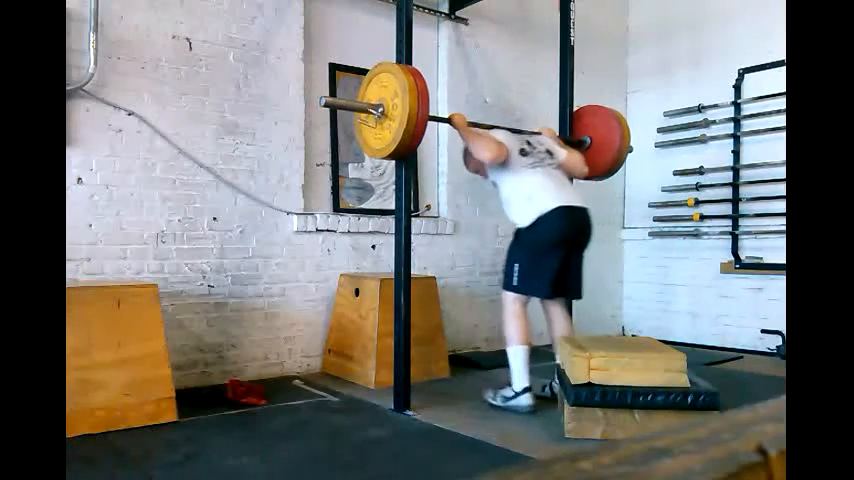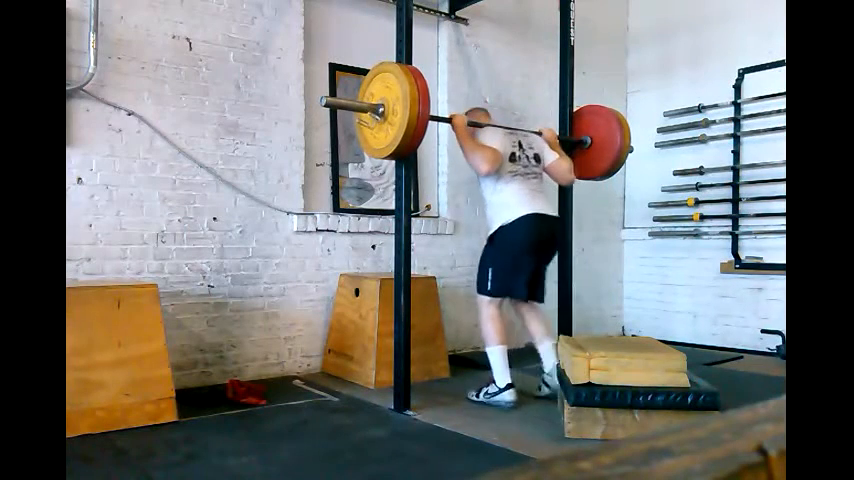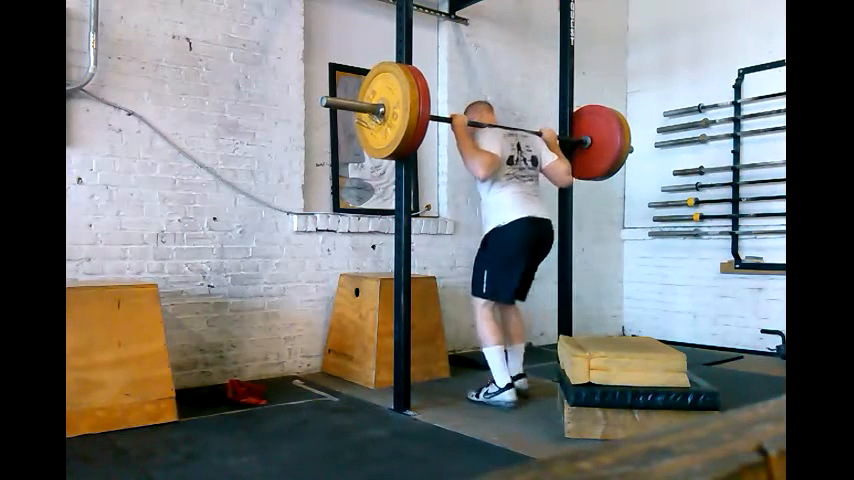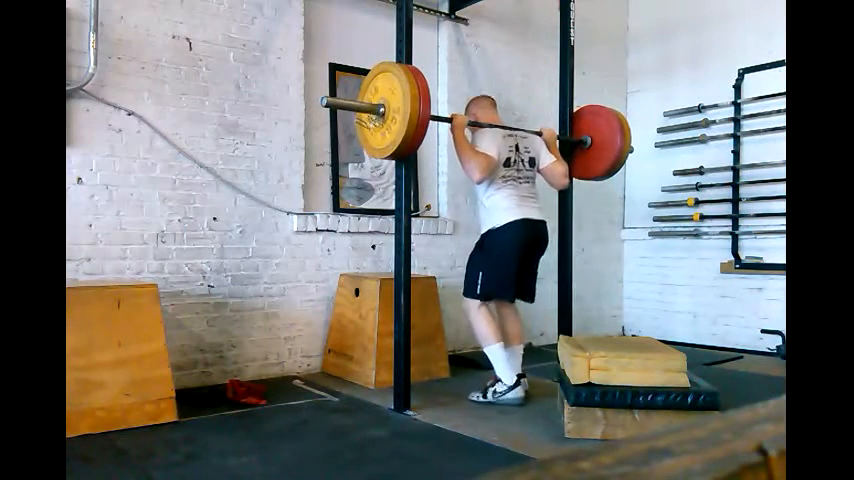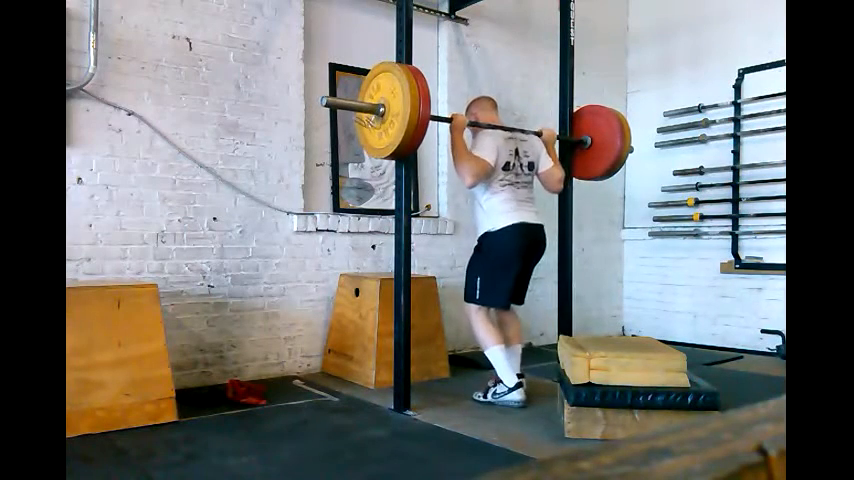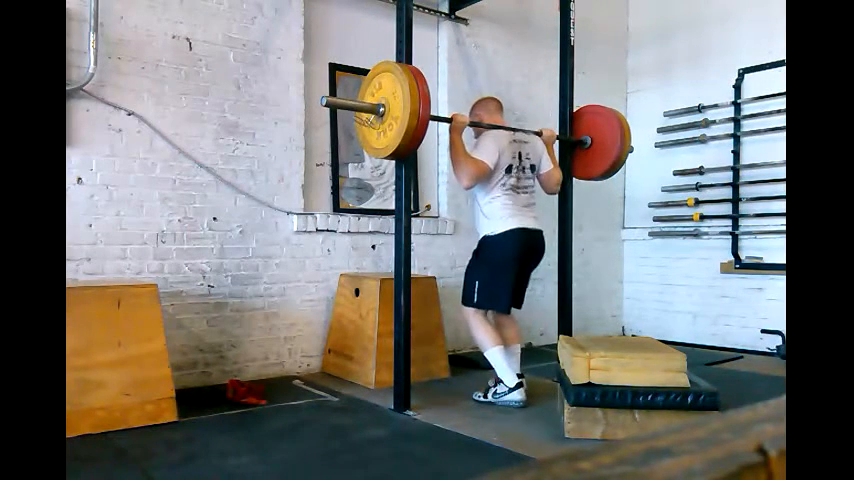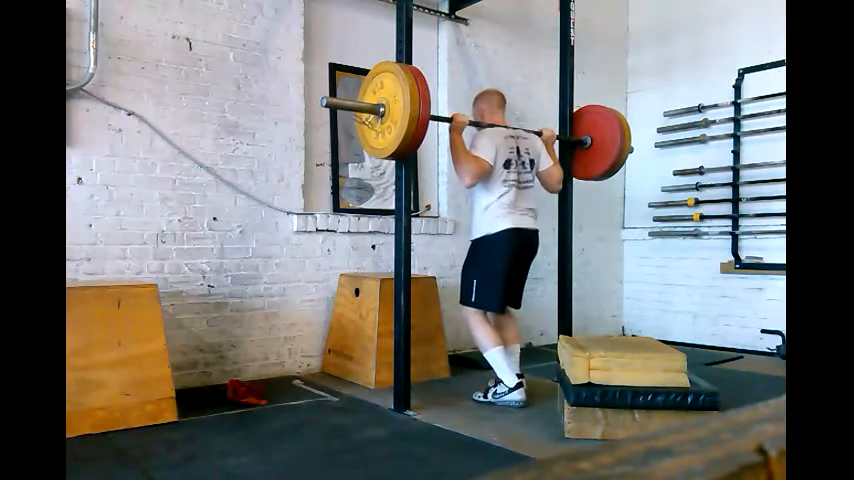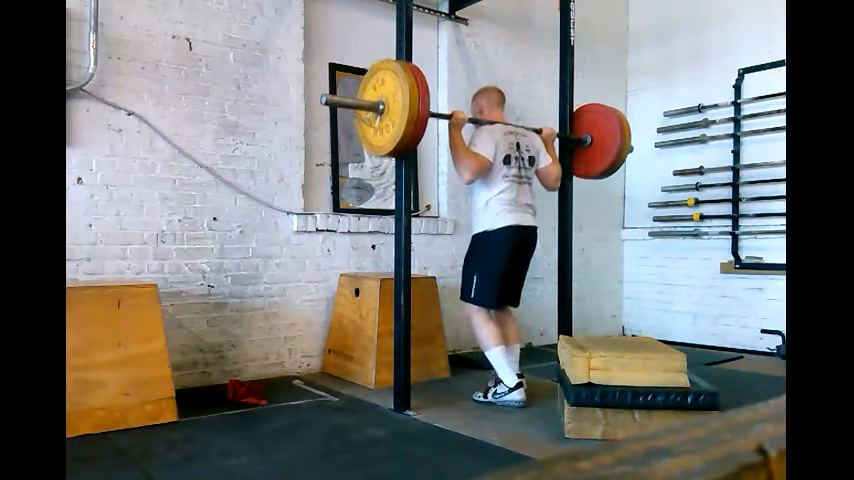
dt=0.3s
person 1, frame 1
left shoulder: (495, 139)
right shoulder: (536, 141)
left elbow: (490, 152)
right elbow: (580, 167)
left wrist: (461, 126)
right wrist: (554, 141)
left hip: (547, 220)
right hip: (578, 218)
left knee: (513, 300)
right knee: (554, 301)
left ankle: (519, 390)
person 1, frame 2
left shoulder: (487, 134)
right shoulder: (532, 139)
left elbow: (486, 166)
right elbow: (567, 175)
left wrist: (459, 130)
right wrist: (553, 142)
left hip: (517, 226)
right hip: (548, 225)
left knee: (489, 302)
right knee: (525, 302)
left ankle: (502, 386)
right ankle: (554, 374)
person 1, frame 3
left shoulder: (487, 136)
right shoulder: (531, 139)
left elbow: (482, 170)
right elbow: (565, 177)
left wrist: (459, 130)
right wrist: (552, 143)
left hip: (511, 229)
right hip: (541, 227)
left knee: (483, 303)
right knee: (506, 301)
left ankle: (502, 386)
right ankle: (516, 374)
person 1, frame 4
left shoulder: (487, 135)
right shoulder: (531, 139)
left elbow: (478, 173)
right elbow: (561, 179)
left wrist: (458, 131)
right wrist: (551, 143)
left hip: (505, 230)
right hip: (535, 228)
left knee: (475, 304)
right knee: (505, 302)
left ankle: (507, 383)
right ankle: (515, 375)
person 1, frame 5
left shoulder: (488, 138)
right shoulder: (531, 141)
left elbow: (470, 176)
right elbow: (556, 183)
left wrist: (456, 132)
right wrist: (549, 144)
left hip: (504, 234)
right hip: (533, 233)
left knee: (477, 308)
right knee: (503, 305)
left ankle: (510, 385)
right ankle: (514, 376)
person 1, frame 6
left shoulder: (491, 140)
right shoulder: (532, 142)
left elbow: (467, 178)
right elbow: (553, 185)
left wrist: (455, 133)
right wrist: (548, 145)
left hip: (503, 238)
right hip: (532, 237)
left knee: (474, 311)
right knee: (500, 308)
left ankle: (510, 386)
right ankle: (514, 376)
person 1, frame 7
left shoulder: (487, 137)
right shoulder: (531, 140)
left elbow: (469, 176)
right elbow: (555, 182)
left wrist: (455, 133)
right wrist: (549, 144)
left hip: (496, 236)
right hip: (526, 235)
left knee: (474, 312)
right knee: (499, 308)
left ankle: (510, 386)
right ankle: (513, 376)
person 1, frame 8
left shoulder: (487, 134)
right shoulder: (530, 138)
left elbow: (468, 173)
right elbow: (553, 181)
left wrist: (455, 129)
right wrist: (548, 143)
left hip: (497, 232)
right hip: (525, 230)
left knee: (478, 309)
right knee: (501, 307)
left ankle: (510, 385)
right ankle: (512, 376)
